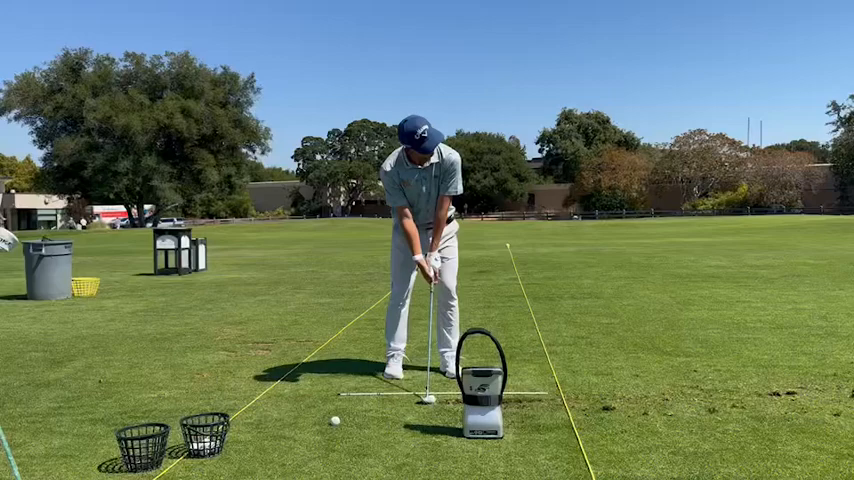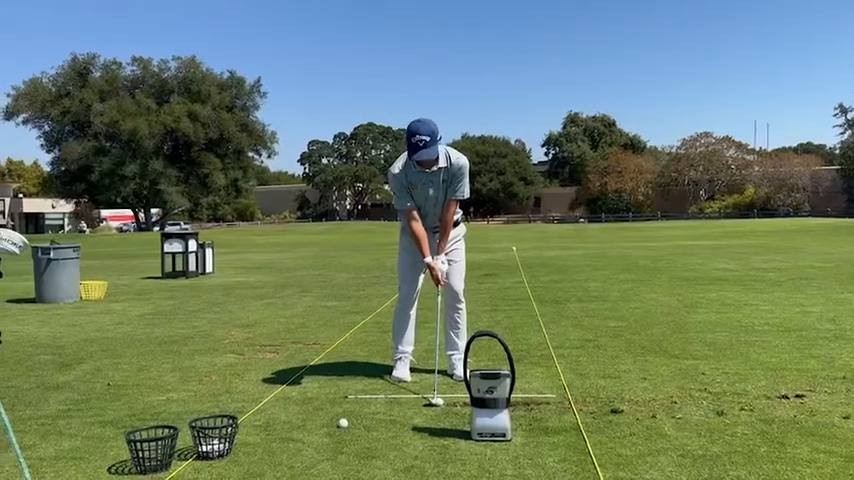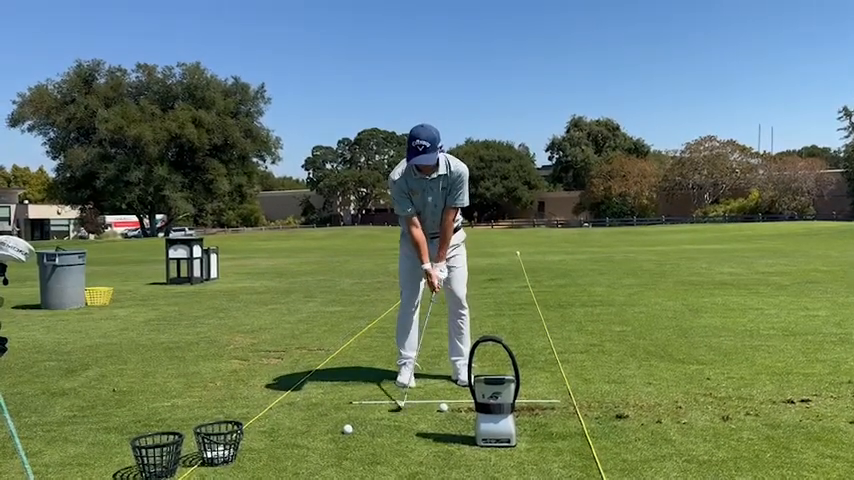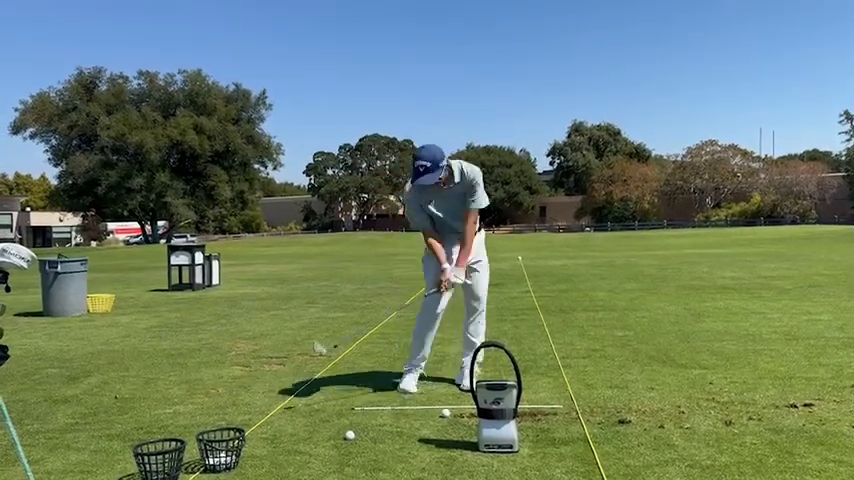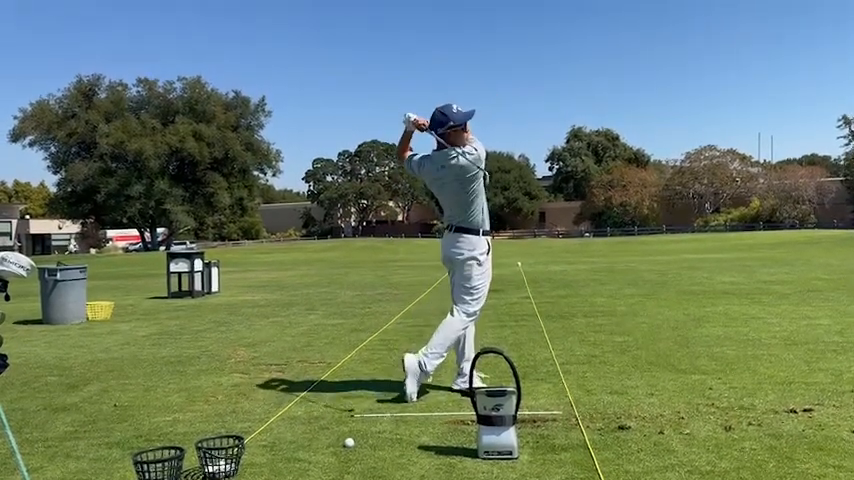
dt=1s
person 1, frame 1
left shoulder: (450, 159)
right shoulder: (390, 169)
left elbow: (443, 208)
right elbow: (404, 216)
left wrist: (434, 251)
right wrist: (418, 257)
left hip: (443, 229)
right hip: (407, 231)
left knee: (448, 292)
right knee: (400, 293)
left ankle: (449, 357)
right ankle: (394, 357)
person 1, frame 2
left shoulder: (458, 163)
right shoulder: (398, 172)
left elbow: (450, 211)
right elbow: (413, 218)
left wrist: (440, 254)
right wrist: (428, 259)
left hip: (450, 232)
right hip: (414, 234)
left knee: (455, 294)
right knee: (407, 295)
left ankle: (457, 359)
right ankle: (402, 359)
person 1, frame 3
left shoulder: (457, 171)
right shoulder: (398, 178)
left elbow: (449, 218)
right elbow: (413, 224)
left wrist: (440, 261)
right wrist: (426, 266)
left hip: (450, 239)
right hip: (415, 241)
left knee: (458, 301)
right knee: (410, 301)
left ankle: (461, 365)
right ankle: (406, 365)
person 1, frame 4
left shoulder: (469, 174)
right shoulder: (415, 194)
left elbow: (471, 223)
right elbow: (430, 235)
left wrist: (462, 263)
right wrist: (444, 267)
left hip: (471, 245)
right hip: (440, 250)
left knee: (477, 305)
right knee: (435, 308)
left ankle: (467, 370)
right ankle: (413, 369)
person 1, frame 5
left shoulder: (427, 165)
right shoulder: (473, 158)
left elbow: (402, 155)
right elbow: (470, 139)
left wrist: (410, 128)
right wrist: (433, 127)
left hip: (453, 240)
right hip: (474, 244)
left knee: (464, 308)
right knee: (466, 311)
left ankle: (465, 377)
right ankle: (422, 364)
